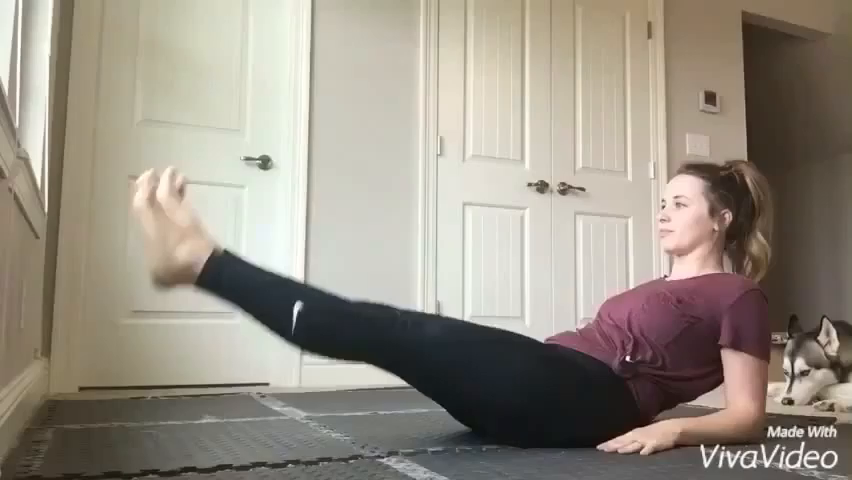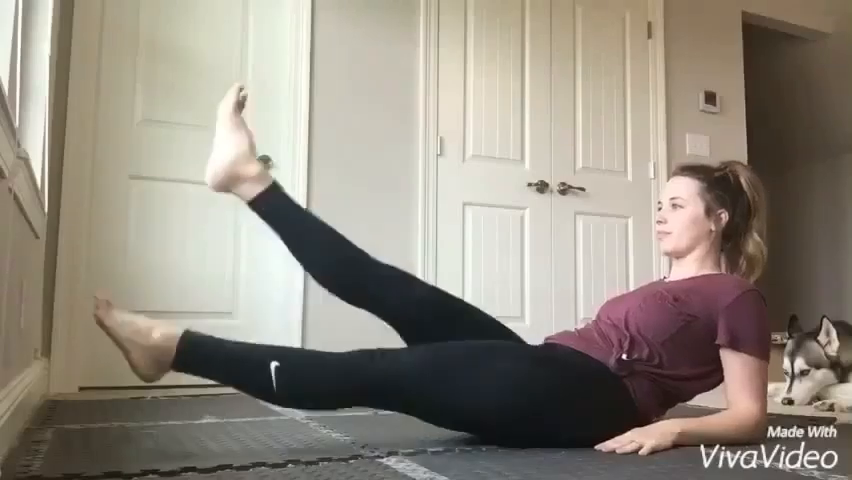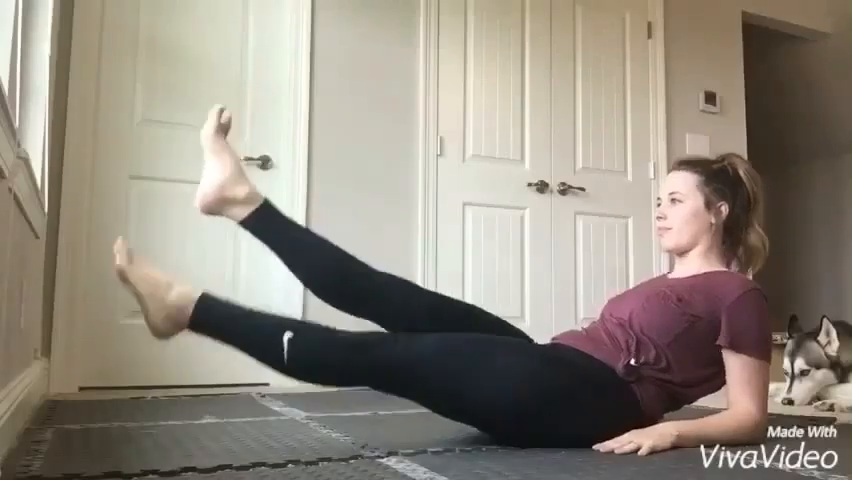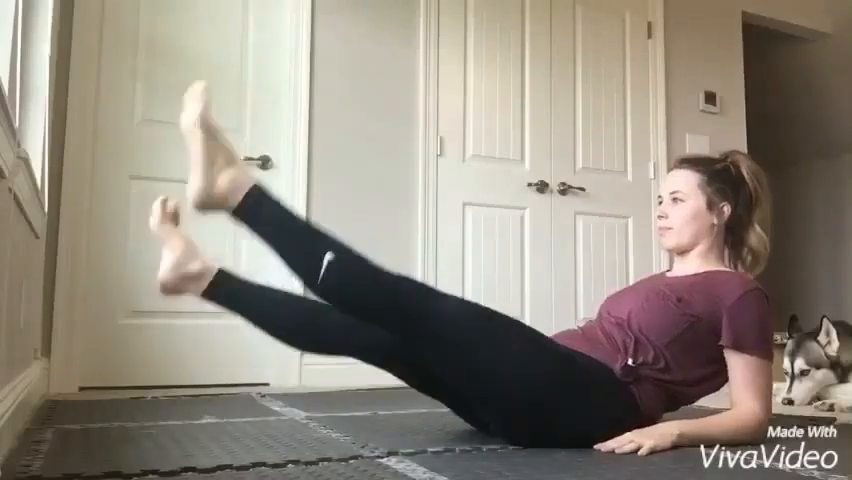
dt=0.1s
person 1, frame 1
left shoulder: (734, 297)
right shoulder: (668, 289)
left elbow: (748, 413)
left wrist: (675, 426)
left hip: (582, 401)
right hip: (554, 392)
left knee: (381, 331)
right knee: (394, 327)
left ankle: (199, 261)
right ankle: (203, 257)
person 1, frame 2
left shoulder: (734, 297)
right shoulder: (668, 291)
left elbow: (747, 415)
left wrist: (669, 425)
left hip: (583, 404)
right hip: (548, 385)
left knee: (372, 374)
right knee: (397, 293)
left ankle: (174, 347)
person 1, frame 3
left shoulder: (738, 296)
right shoulder: (669, 284)
left elbow: (750, 415)
left wrist: (672, 428)
left hip: (586, 406)
right hip: (552, 392)
left knee: (387, 355)
right knee: (395, 298)
left ankle: (190, 308)
person 1, frame 4
left shoulder: (738, 294)
right shoulder: (668, 283)
left elbow: (754, 415)
left wrist: (675, 427)
left hip: (588, 405)
right hip: (555, 394)
left knee: (408, 306)
right knee: (369, 327)
right ankle: (202, 277)
